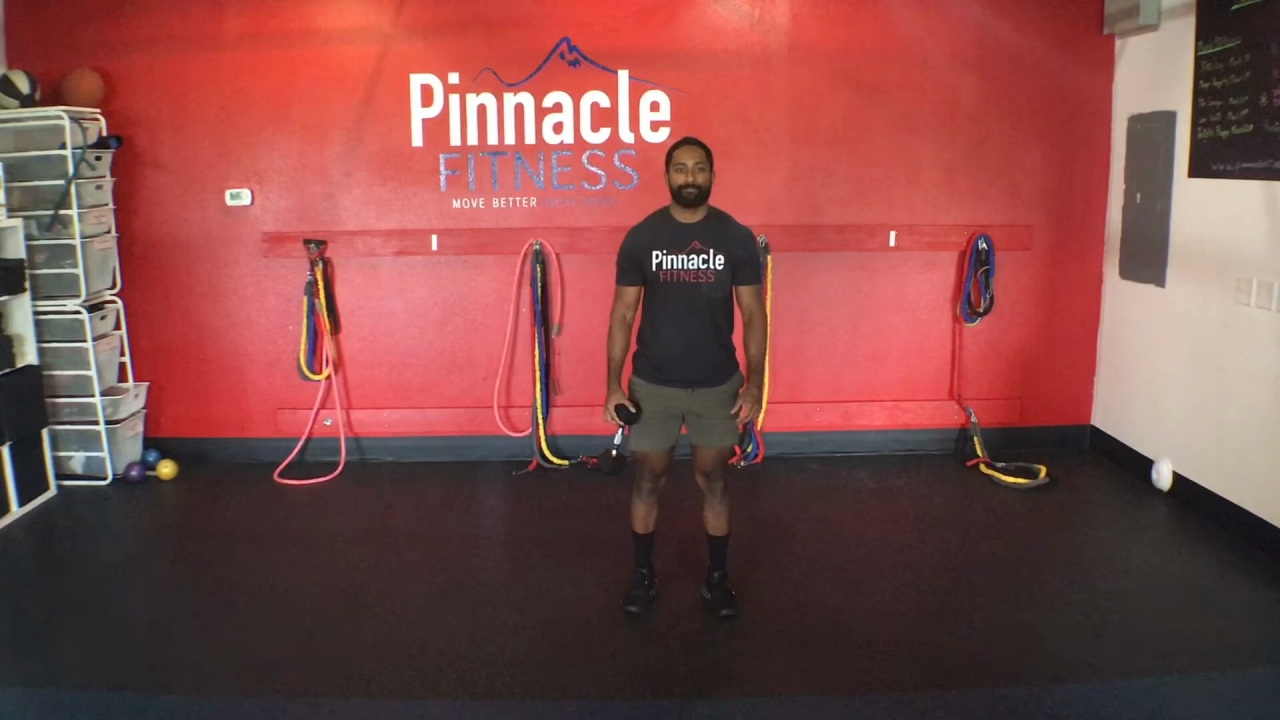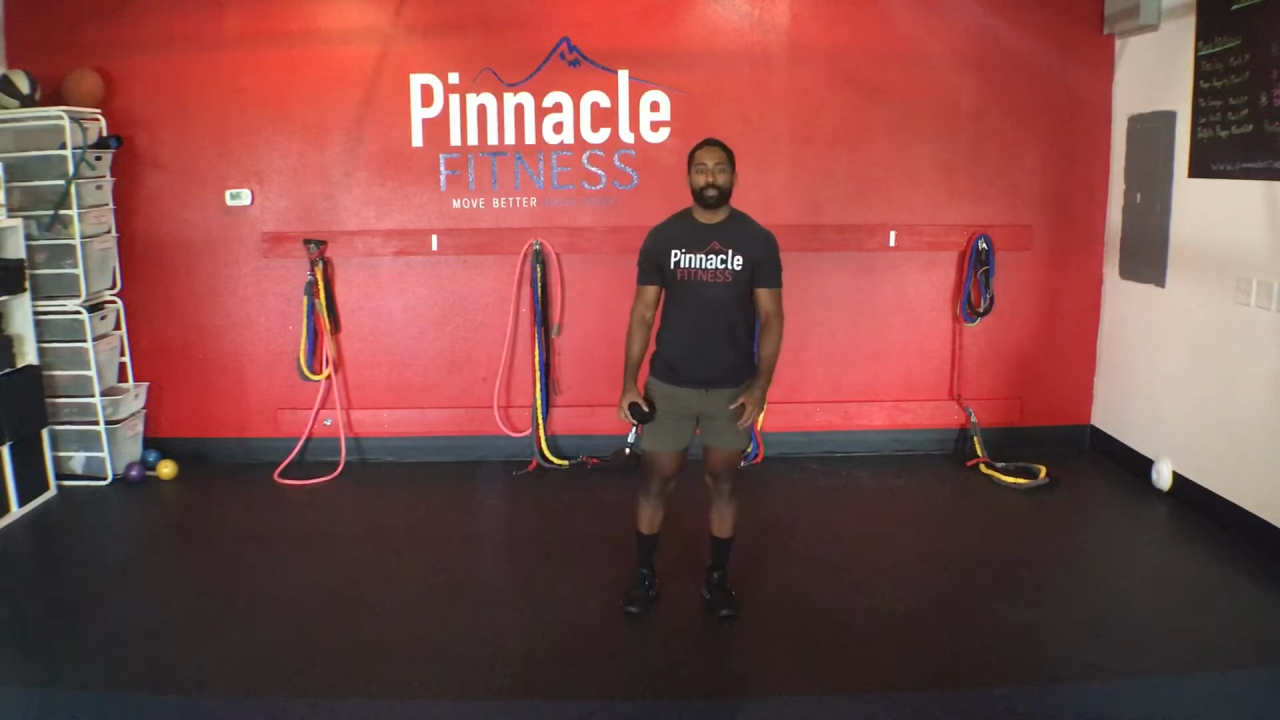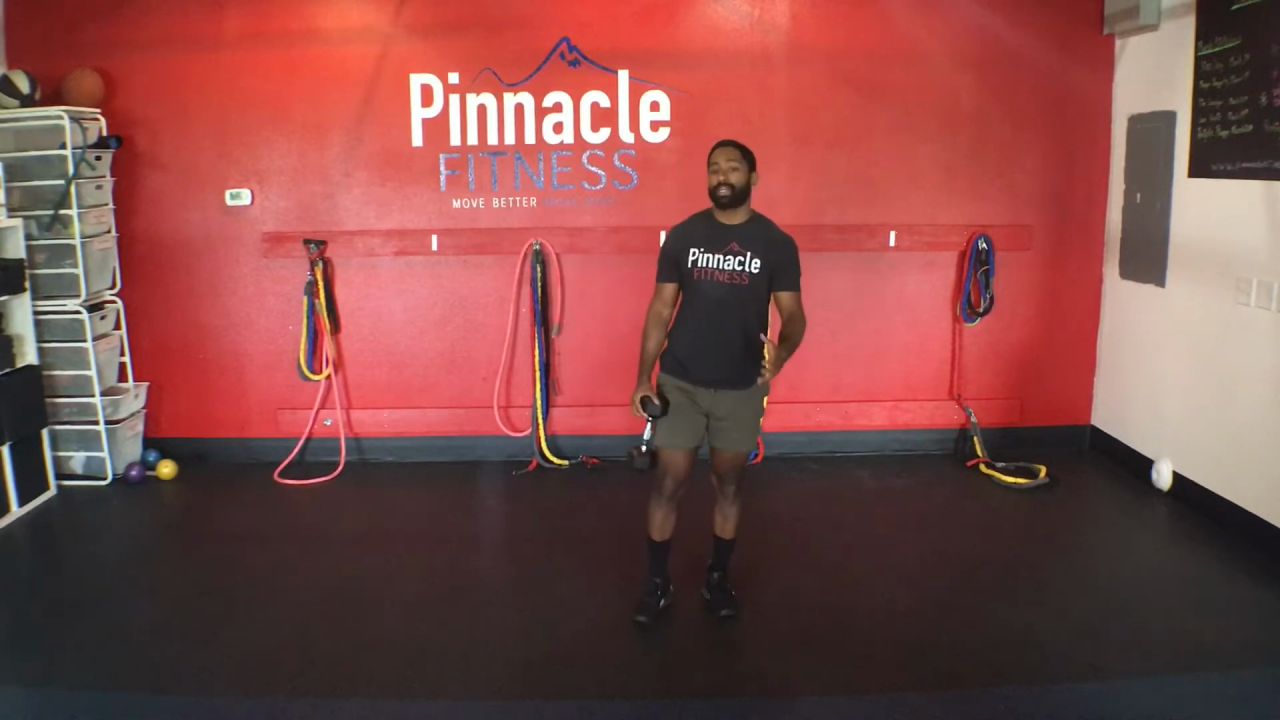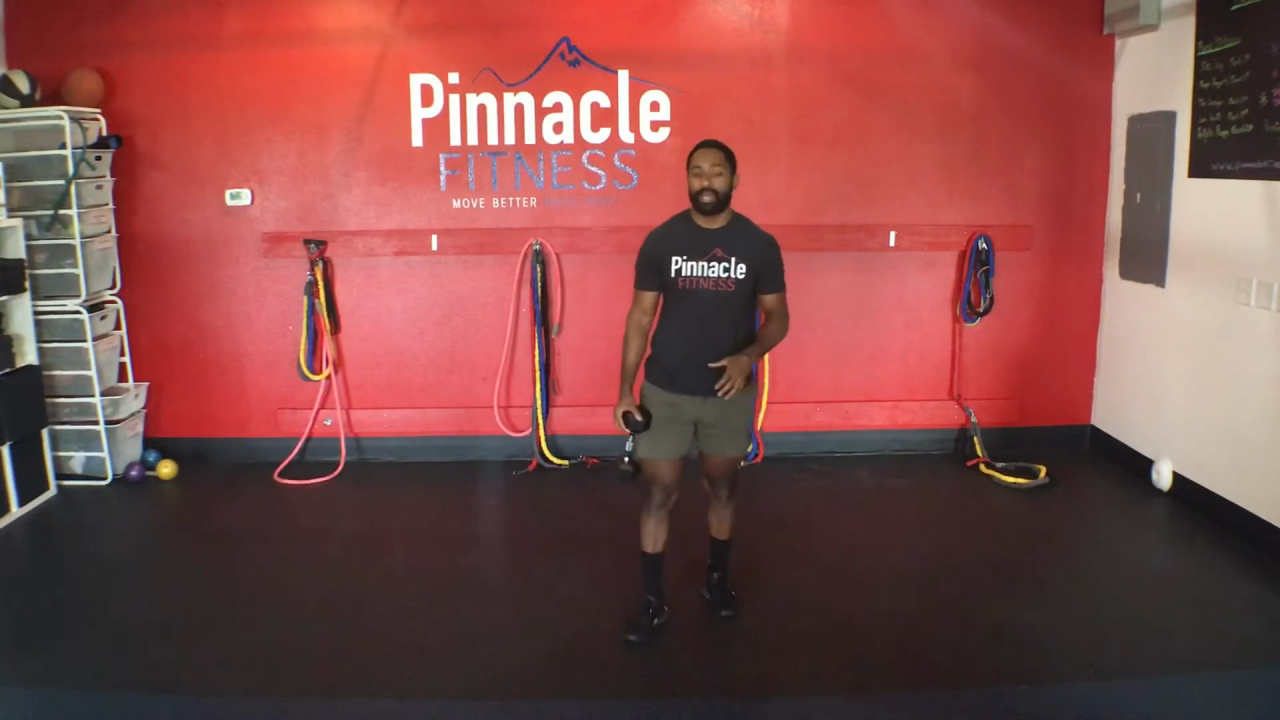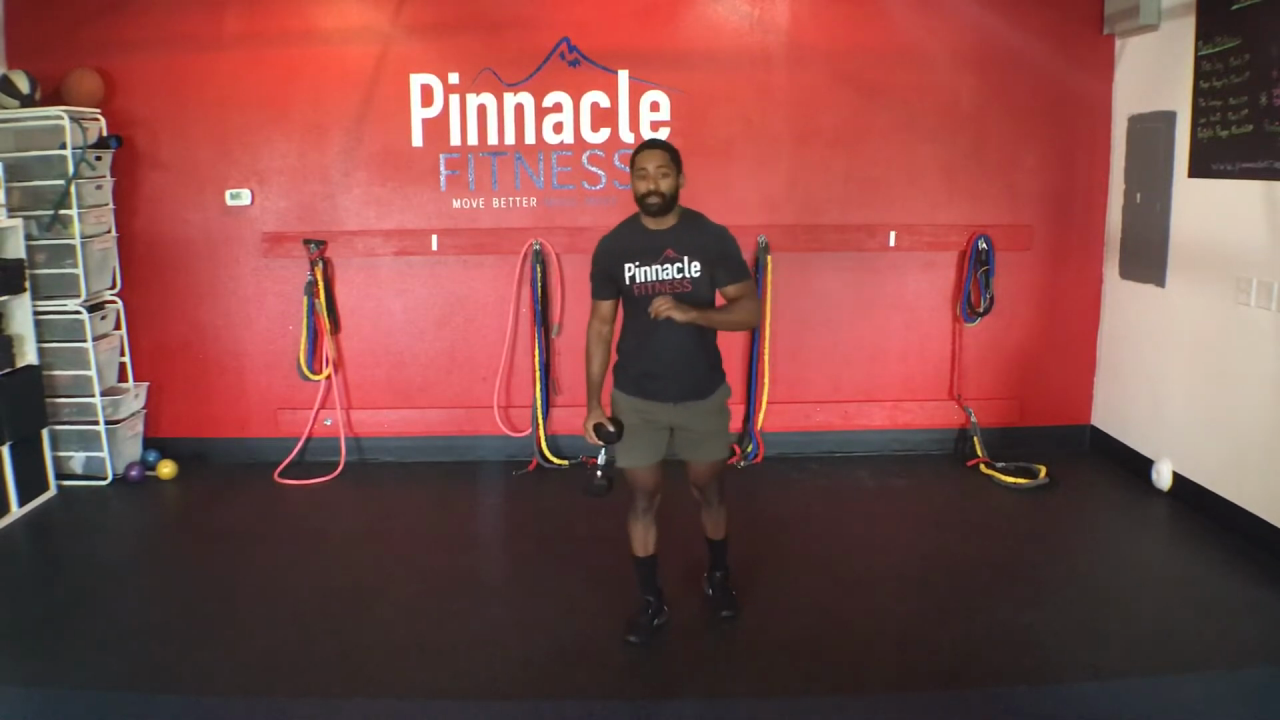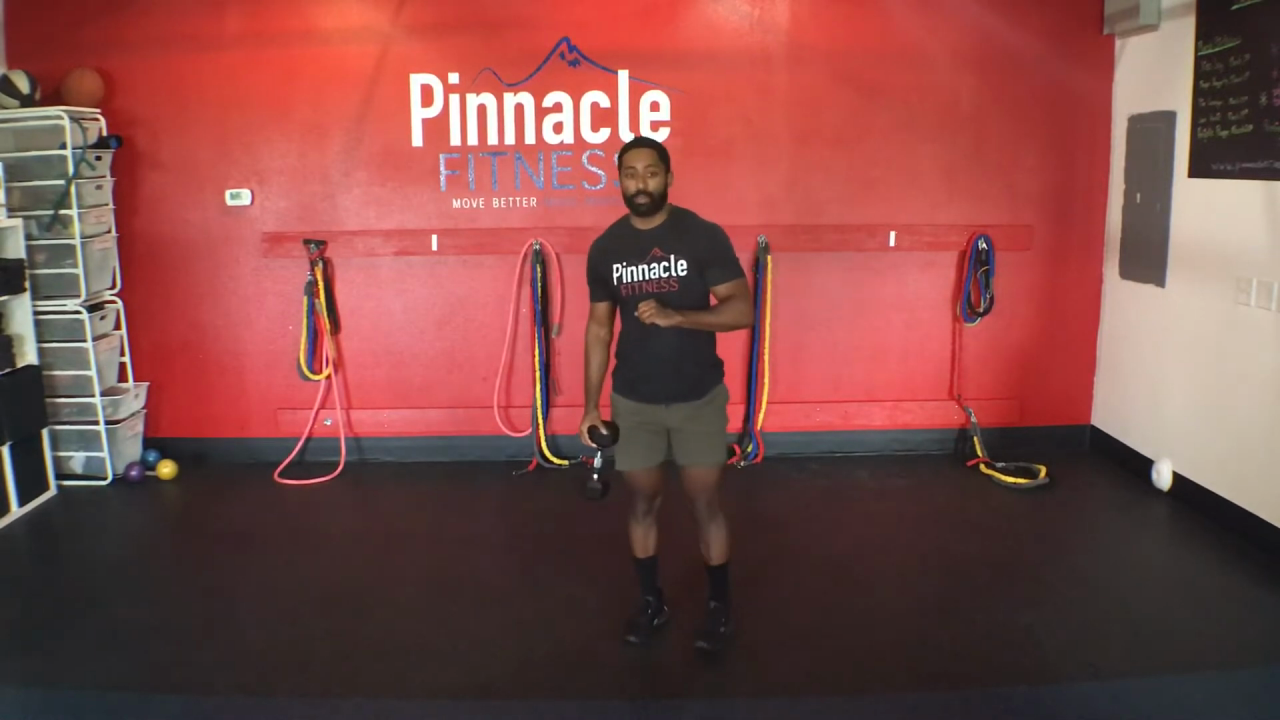
dt=0.5s
person 1, frame 1
left shoulder: (737, 237)
right shoulder: (640, 237)
left elbow: (753, 314)
right elbow: (623, 314)
left wrist: (755, 383)
right wrist: (613, 385)
left hip: (717, 384)
right hip: (653, 383)
left knee: (713, 481)
right knee: (648, 480)
left ankle: (717, 577)
right ankle: (643, 574)
person 1, frame 2
left shoulder: (758, 240)
right shoulder: (662, 237)
left elbow: (771, 316)
right elbow: (643, 312)
left wrist: (760, 386)
right wrist: (629, 382)
left hip: (731, 387)
right hip: (669, 384)
left knee: (722, 484)
right knee: (657, 481)
left ankle: (717, 578)
right ankle: (644, 574)
person 1, frame 3
left shoulder: (777, 244)
right shoulder: (682, 235)
left elbow: (793, 314)
right elbow: (661, 309)
left wrist: (782, 351)
right wrist: (643, 377)
left hip: (742, 387)
right hip: (680, 382)
left knee: (728, 484)
right knee: (669, 484)
left ankle: (717, 577)
right ankle: (658, 583)
person 1, frame 4
left shoulder: (759, 245)
right shoulder: (661, 241)
left elbow: (777, 318)
right elbow: (640, 317)
left wrist: (747, 356)
right wrist: (626, 389)
left hip: (728, 393)
right hip: (665, 391)
left knee: (721, 488)
right knee: (660, 494)
left ankle: (717, 578)
right ankle: (653, 600)
person 1, frame 5
left shoulder: (714, 239)
right shoulder: (613, 247)
left elbow: (750, 312)
right elbow: (600, 325)
left wrist: (690, 312)
right wrist: (593, 402)
left hip: (703, 394)
right hip: (636, 397)
left knee: (708, 490)
right knee: (643, 499)
left ankle: (718, 574)
right ankle: (651, 600)
person 1, frame 6
left shoulder: (704, 237)
right shoulder: (605, 248)
left elbow: (742, 310)
right elbow: (599, 327)
left wrist: (674, 315)
right wrist: (591, 405)
left hip: (698, 397)
right hip: (633, 400)
left knee: (705, 502)
right knee: (643, 501)
left ankle: (720, 603)
right ankle: (651, 602)
